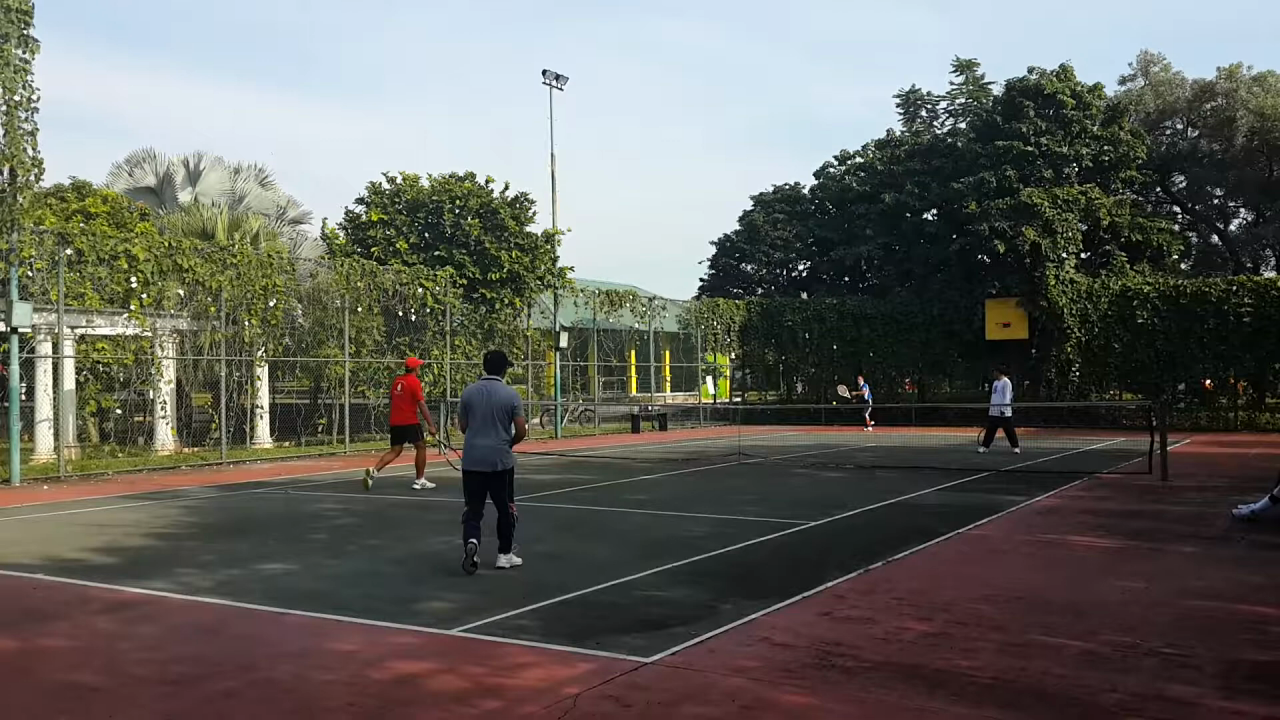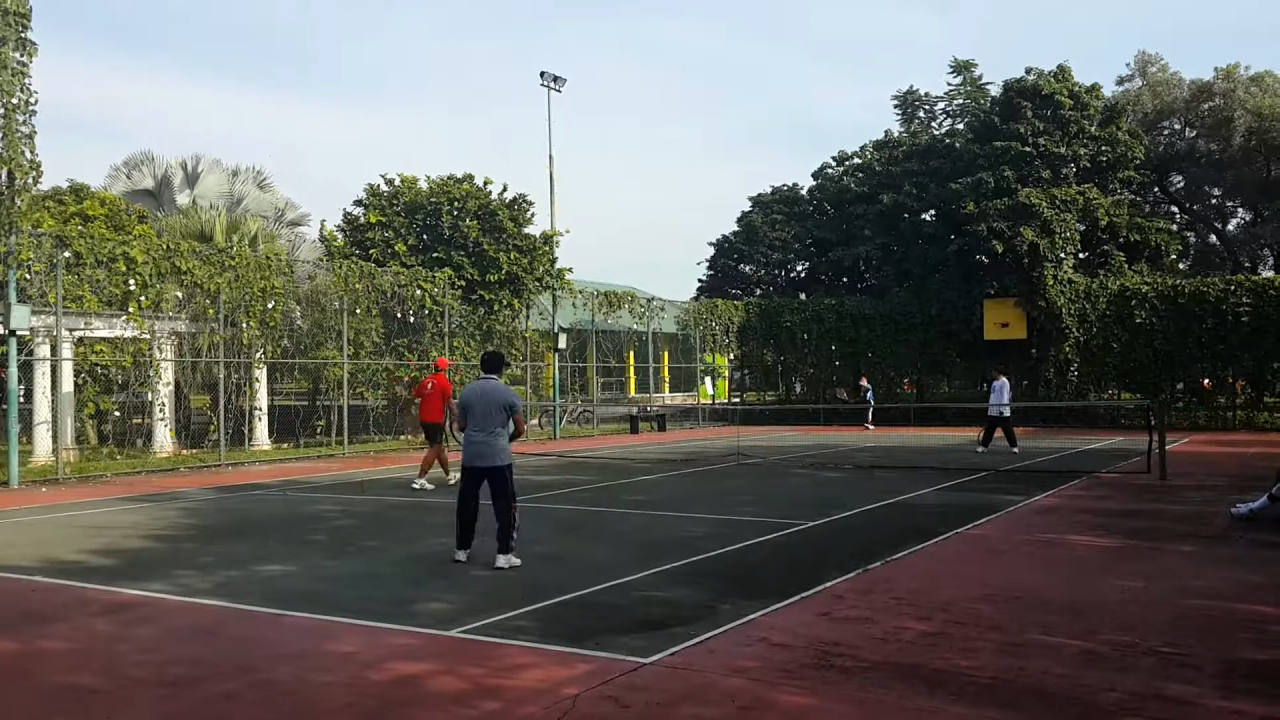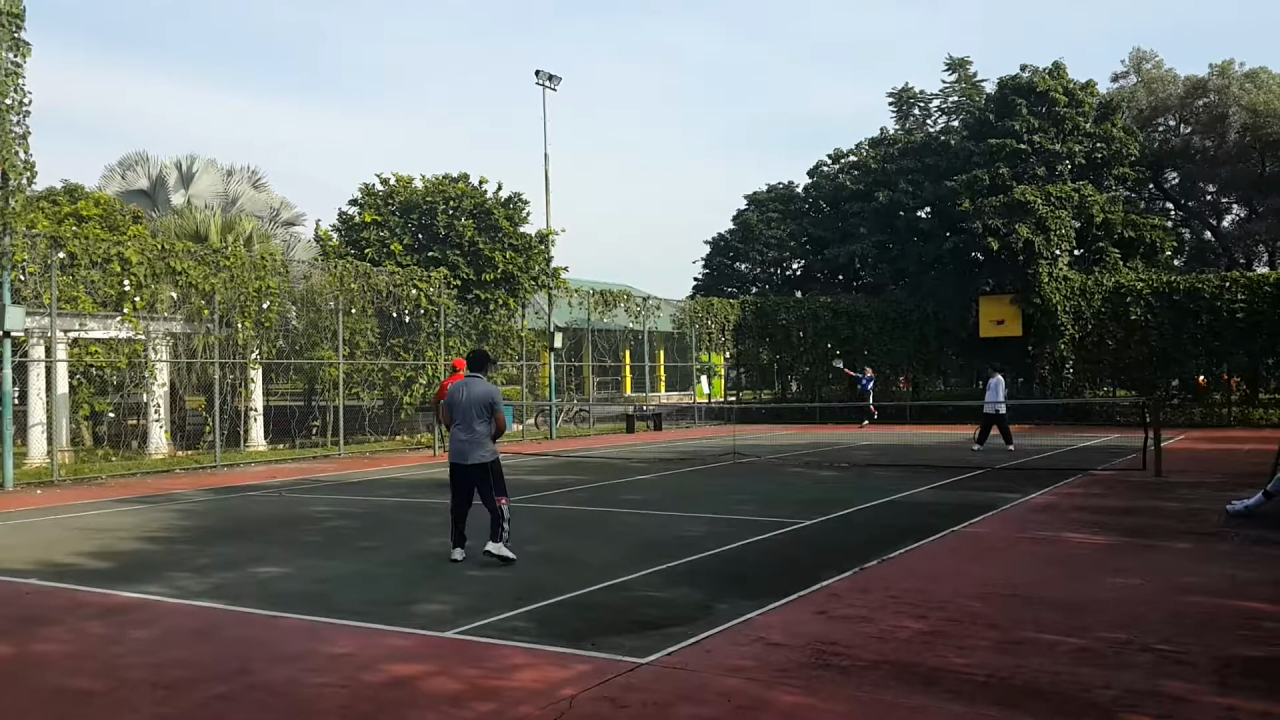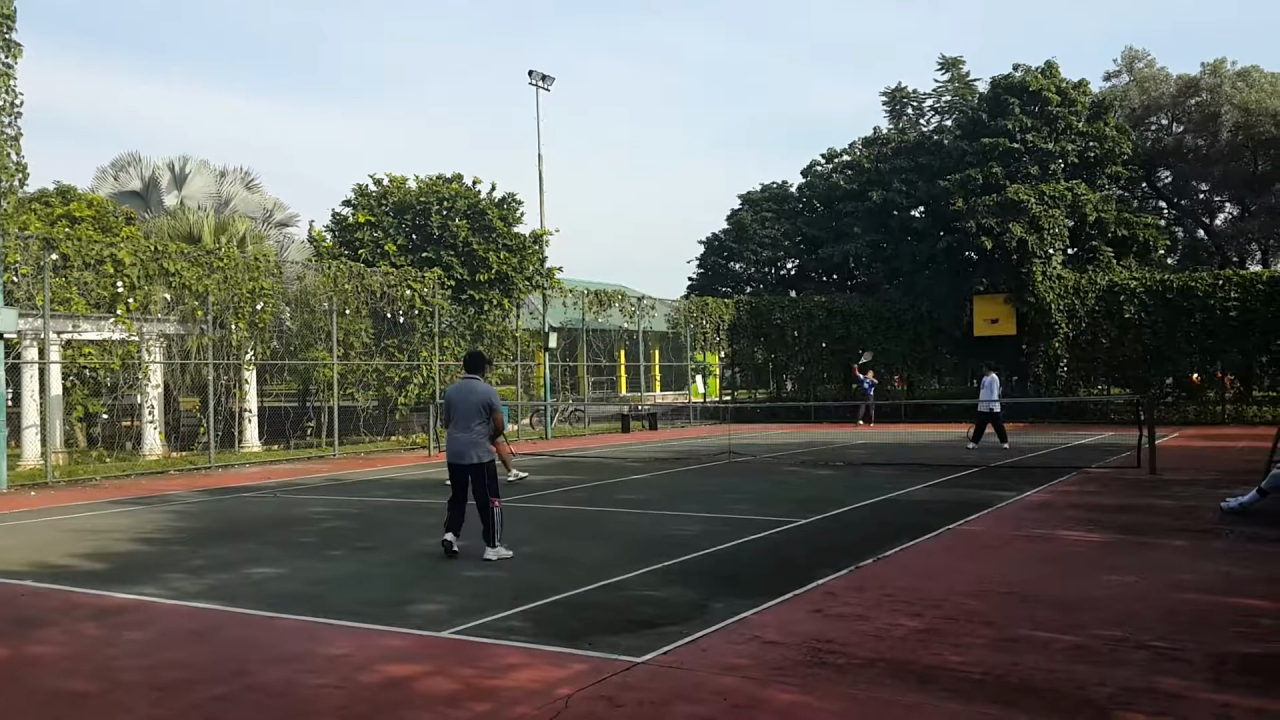
dt=0.3s
person 1, frame 1
left shoulder: (468, 392)
right shoulder: (511, 395)
left elbow: (463, 426)
right elbow: (521, 431)
left hip: (472, 459)
right hip: (500, 459)
left knee: (473, 508)
right knee: (505, 508)
left ankle: (472, 542)
right ankle: (504, 554)
person 1, frame 2
left shoulder: (467, 392)
right shoulder: (508, 393)
left elbow: (461, 425)
right elbow: (520, 429)
left hip: (471, 456)
right hip: (499, 457)
left knee: (467, 504)
right knee: (506, 507)
left ankle: (462, 549)
right ankle: (504, 555)
person 1, frame 3
left shoulder: (452, 389)
right shoulder: (491, 391)
left elbow: (447, 422)
right elbow: (501, 426)
left hip: (457, 454)
right hip: (483, 454)
left knee: (459, 503)
right knee: (497, 499)
left ankle: (457, 548)
right ankle: (497, 543)
person 1, frame 4
left shoulder: (451, 391)
right shoulder: (489, 391)
left elbow: (446, 423)
right elbow: (499, 426)
right wrist: (489, 439)
left hip: (454, 454)
right hip: (480, 454)
left knee: (457, 498)
right knee: (489, 500)
left ankle: (450, 534)
right ankle: (493, 547)
